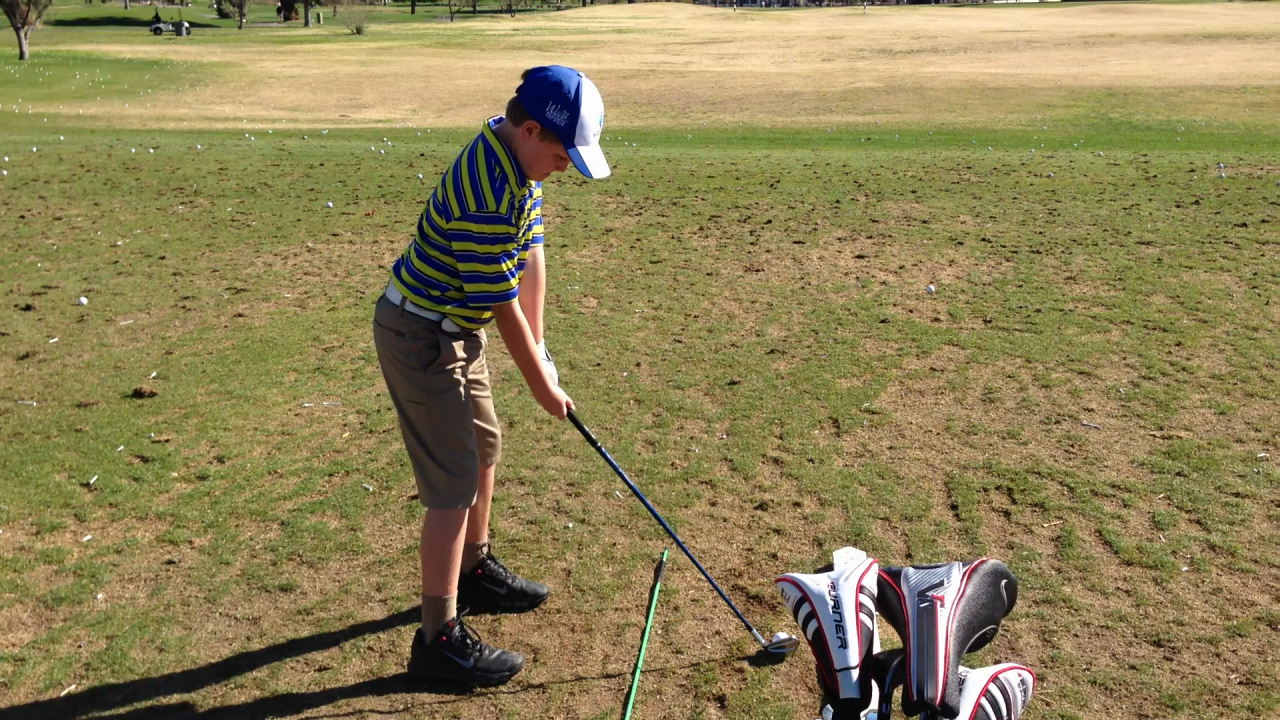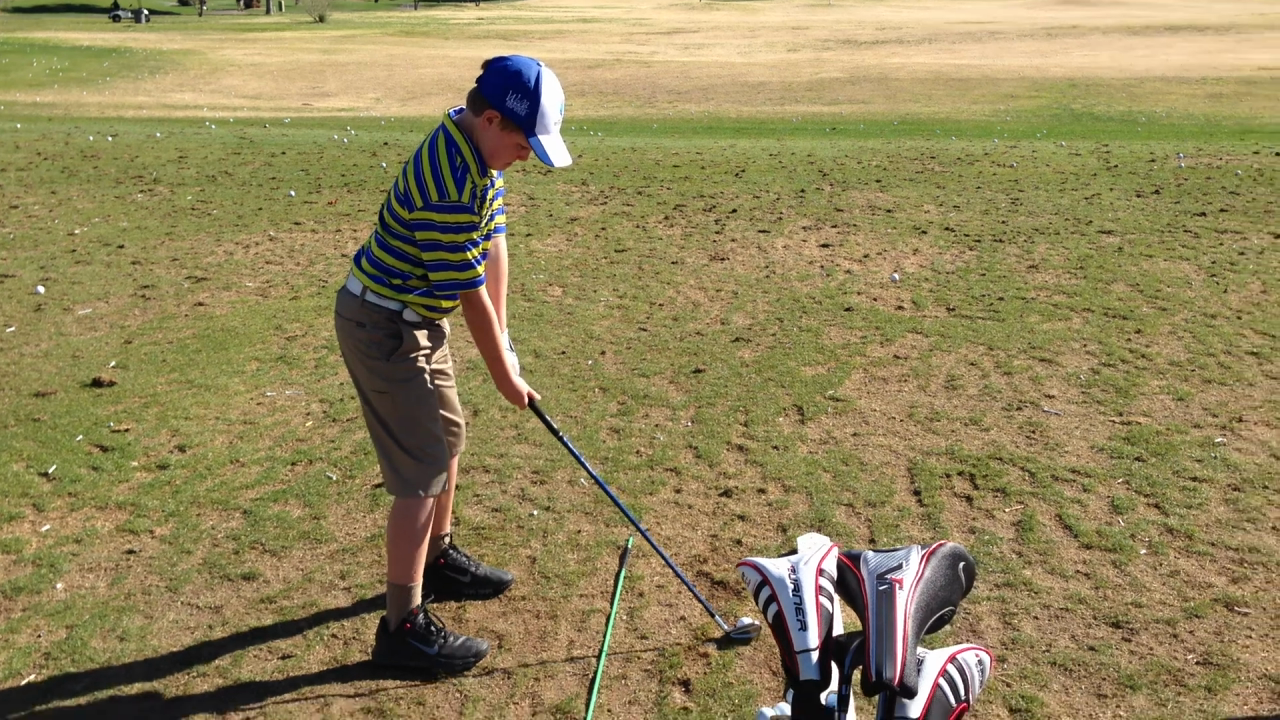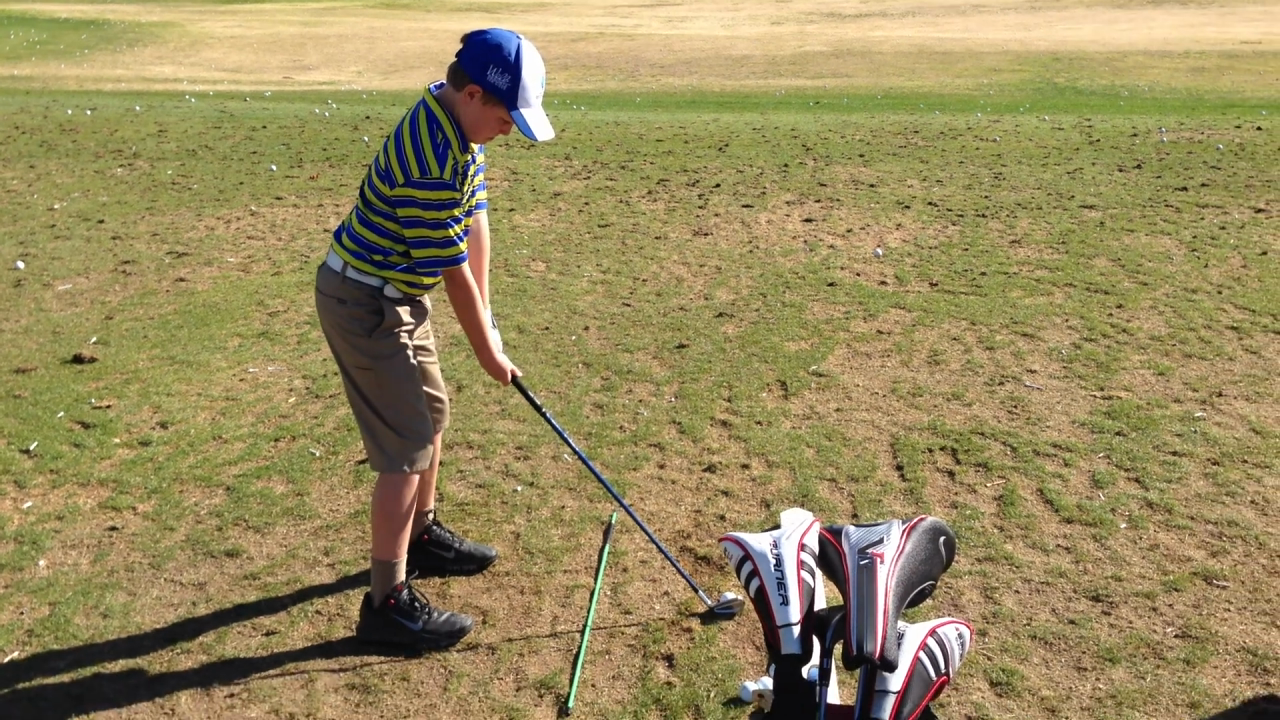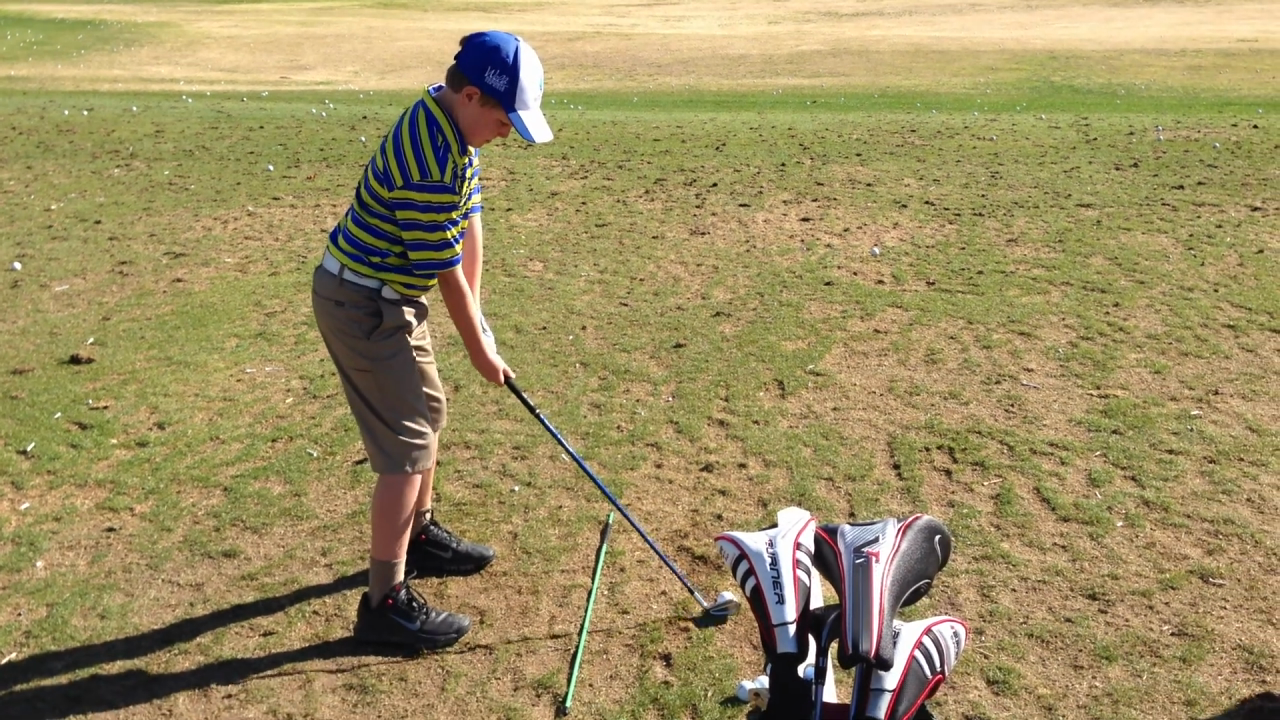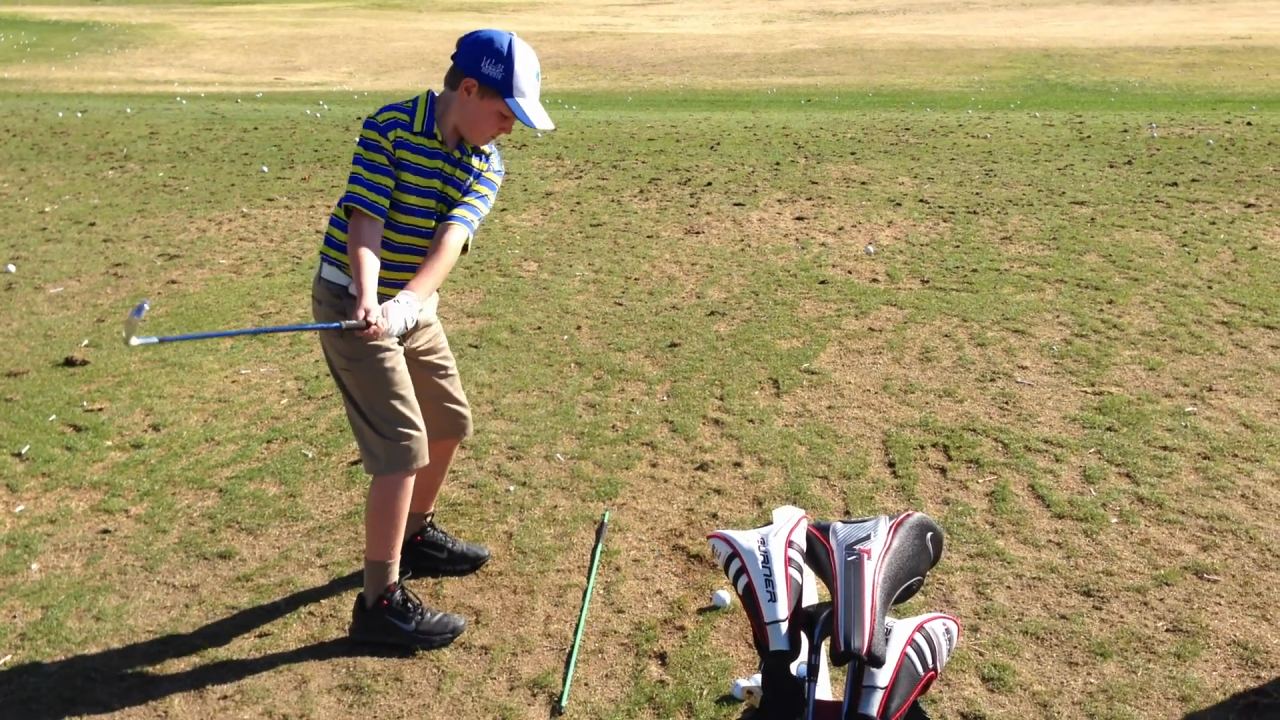
dt=0.4s
person 1, frame 1
left shoulder: (512, 154)
right shoulder: (488, 193)
left elbow: (531, 253)
right elbow: (503, 305)
left wrist: (540, 346)
right wrist: (541, 384)
left hip: (454, 326)
right hip: (422, 336)
left knee: (482, 449)
right knee: (452, 483)
left ankle: (474, 571)
right ankle: (438, 639)
person 1, frame 2
left shoulder: (477, 148)
right shoulder: (451, 182)
left elbow: (494, 244)
right elbow: (471, 293)
left wrist: (504, 338)
right wrist: (504, 374)
left hip: (415, 316)
right hip: (384, 326)
left knee: (446, 437)
right knee: (422, 470)
left ankle: (438, 558)
right ankle: (404, 626)
person 1, frame 3
left shoulder: (455, 123)
right shoulder: (432, 159)
left elbow: (475, 221)
right elbow: (454, 269)
left wrist: (487, 316)
right wrist: (487, 351)
left hip: (396, 294)
right hip: (365, 303)
left knee: (430, 414)
right knee: (406, 447)
left ankle: (421, 535)
right ankle: (388, 602)
person 1, frame 4
left shoulder: (450, 123)
right shoulder: (430, 161)
left elbow: (469, 225)
right elbow: (446, 271)
left wrist: (477, 317)
right wrist: (479, 349)
left hip: (390, 295)
right hip: (362, 303)
left knee: (427, 413)
right knee: (407, 445)
left ankle: (418, 535)
right ankle: (385, 603)
person 1, frame 5
left shoulder: (485, 163)
right shoulder: (390, 129)
left elbow: (451, 238)
right elbow: (364, 223)
left wrist: (408, 303)
right wrist: (368, 299)
left hip: (409, 303)
right hip: (352, 304)
left knee: (449, 423)
right knee: (403, 447)
left ankle: (415, 536)
right ankle: (381, 602)
